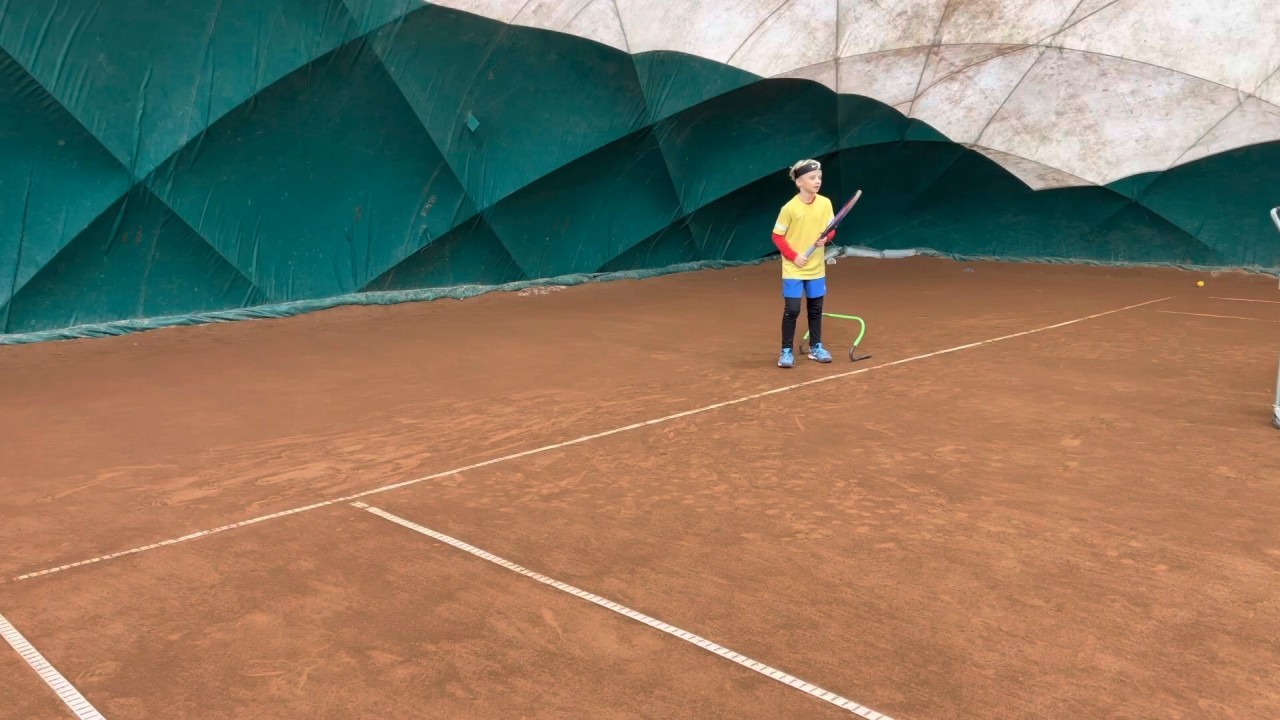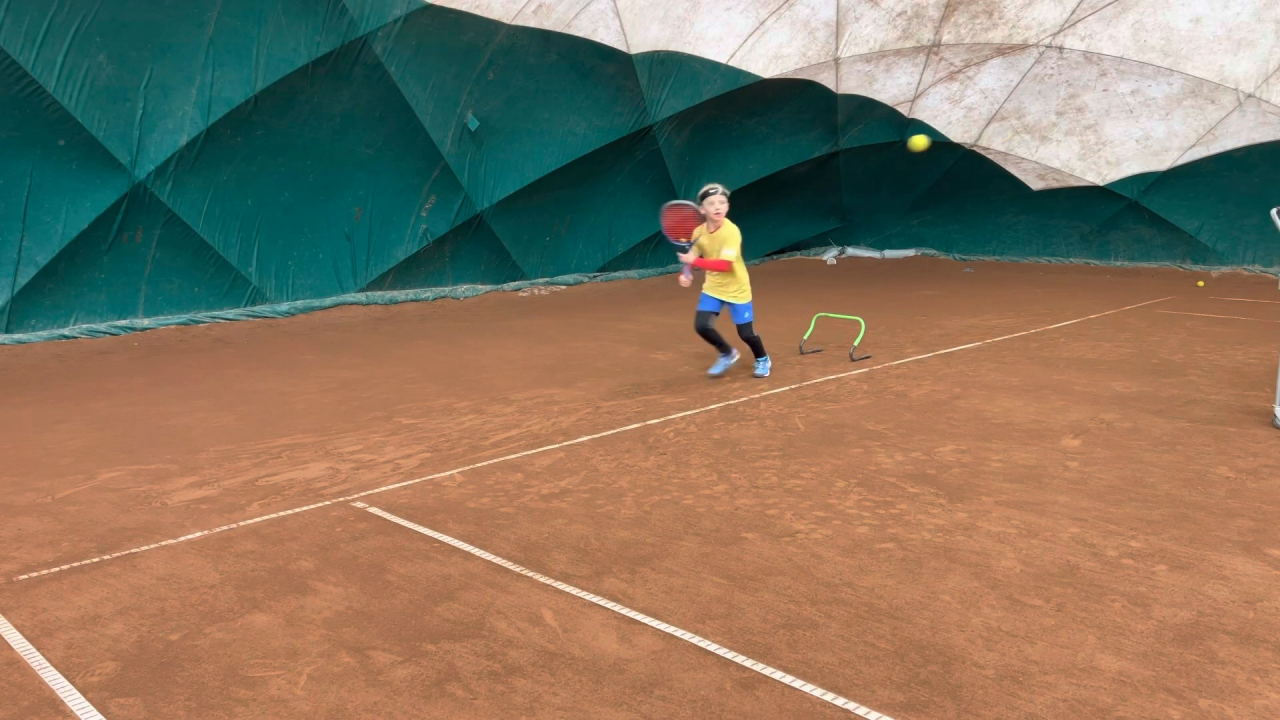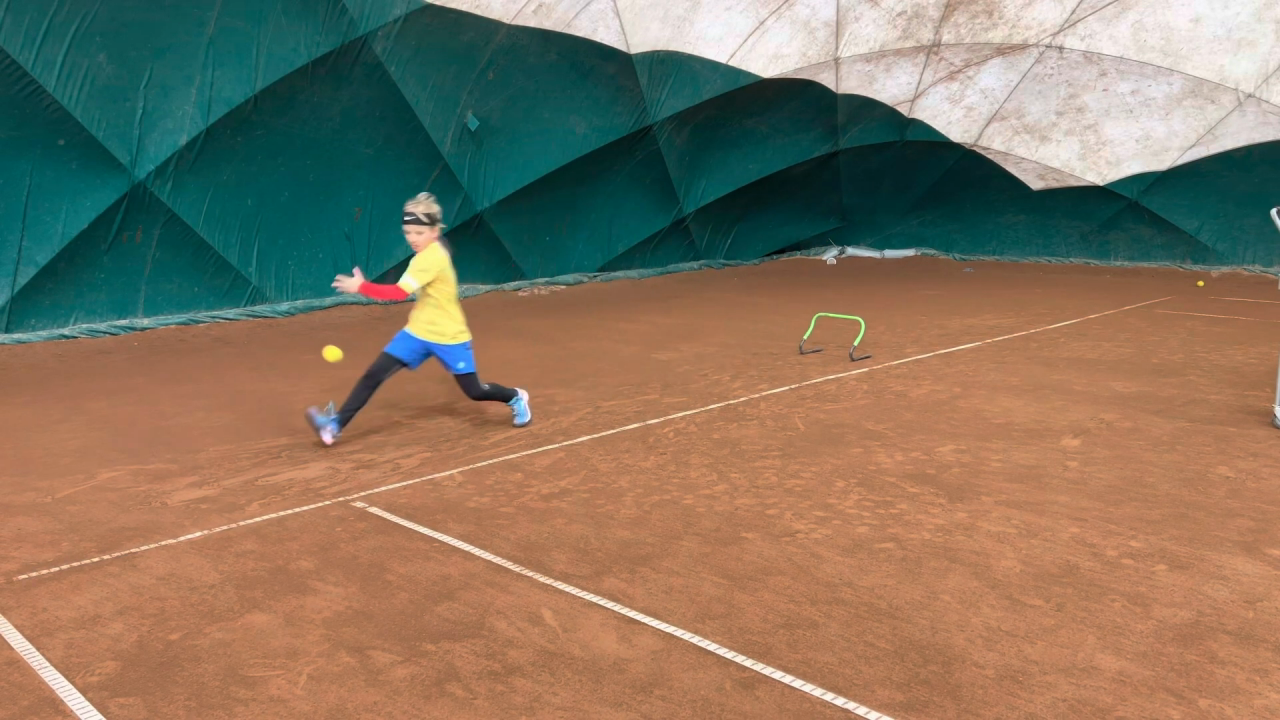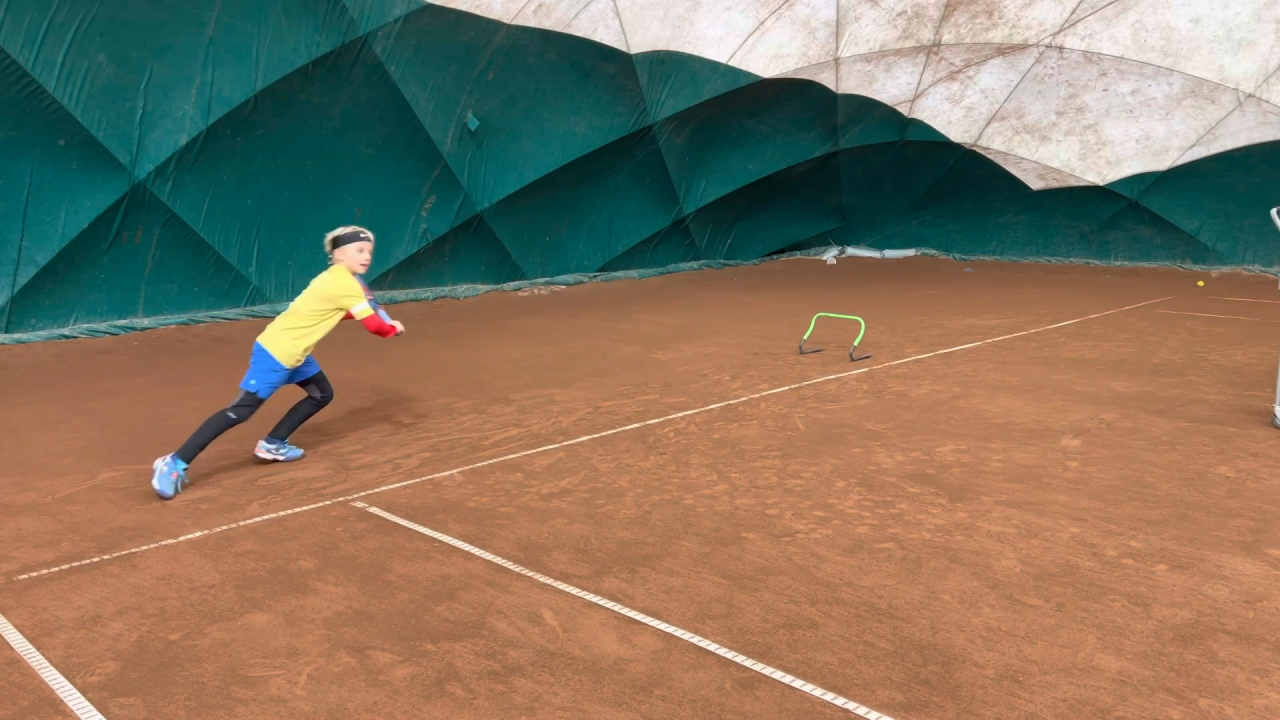
dt=0.7s
person 1, frame 1
left shoulder: (825, 204)
right shoulder: (789, 208)
left elbow: (831, 230)
right elbow: (777, 236)
left wrist: (825, 238)
right wrist: (793, 256)
left hip: (815, 268)
right hip: (794, 269)
left knee: (816, 308)
right knee: (792, 309)
left ankle: (816, 347)
right ankle: (787, 351)
person 1, frame 2
left shoulder: (731, 231)
right shoulder: (699, 232)
left elbow: (725, 265)
right elbow: (694, 256)
left wrist: (695, 261)
right wrist: (687, 275)
left hip: (737, 289)
right hip: (713, 289)
left knee: (745, 334)
right knee: (702, 326)
left ankle: (762, 359)
right ankle: (727, 354)
person 1, frame 3
left shoulder: (432, 258)
right shoulder: (425, 255)
left elbow: (400, 292)
left wrist: (361, 286)
left hip: (449, 335)
right hip: (417, 332)
left knee: (473, 391)
right knee: (375, 373)
left ankle: (515, 398)
right ankle: (334, 423)
person 1, frame 4
left shoulder: (332, 277)
right shoulder: (346, 284)
right elbow: (373, 324)
left wrist: (354, 311)
right wrist: (392, 328)
left hip: (295, 352)
right hip: (276, 351)
left knee: (322, 394)
right knee: (240, 411)
left ankle: (273, 443)
right ankle: (174, 464)
